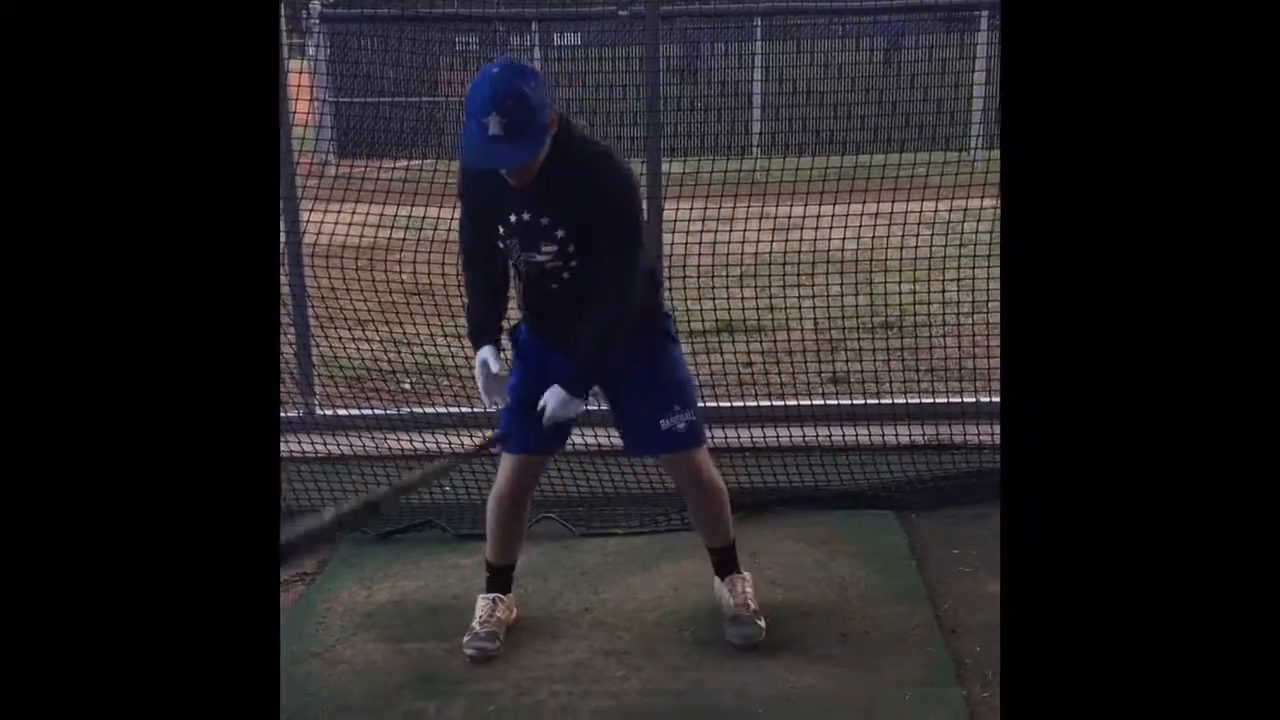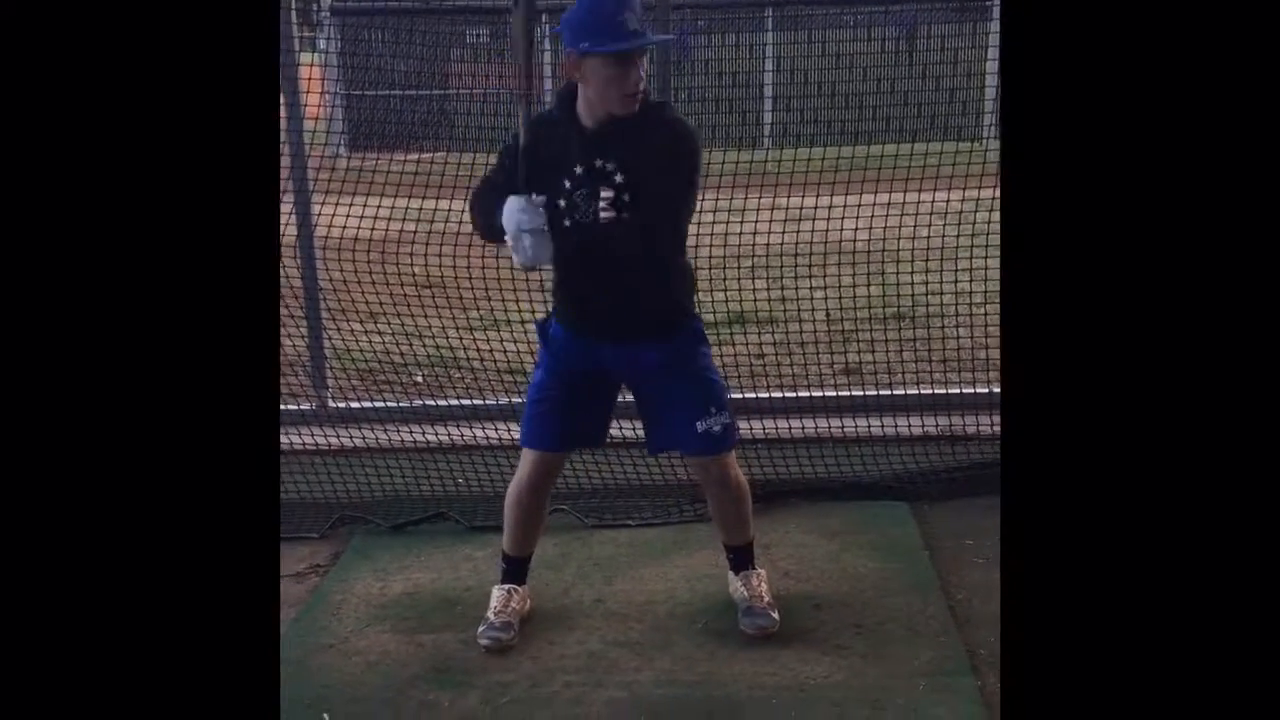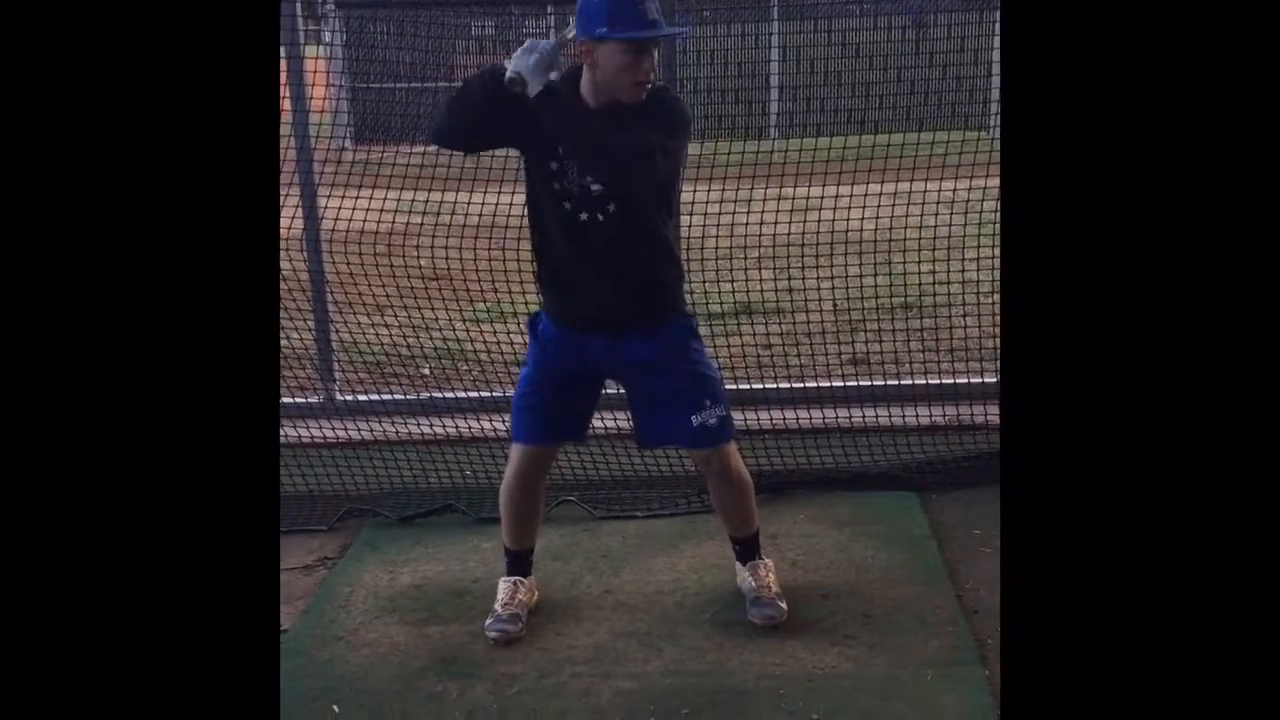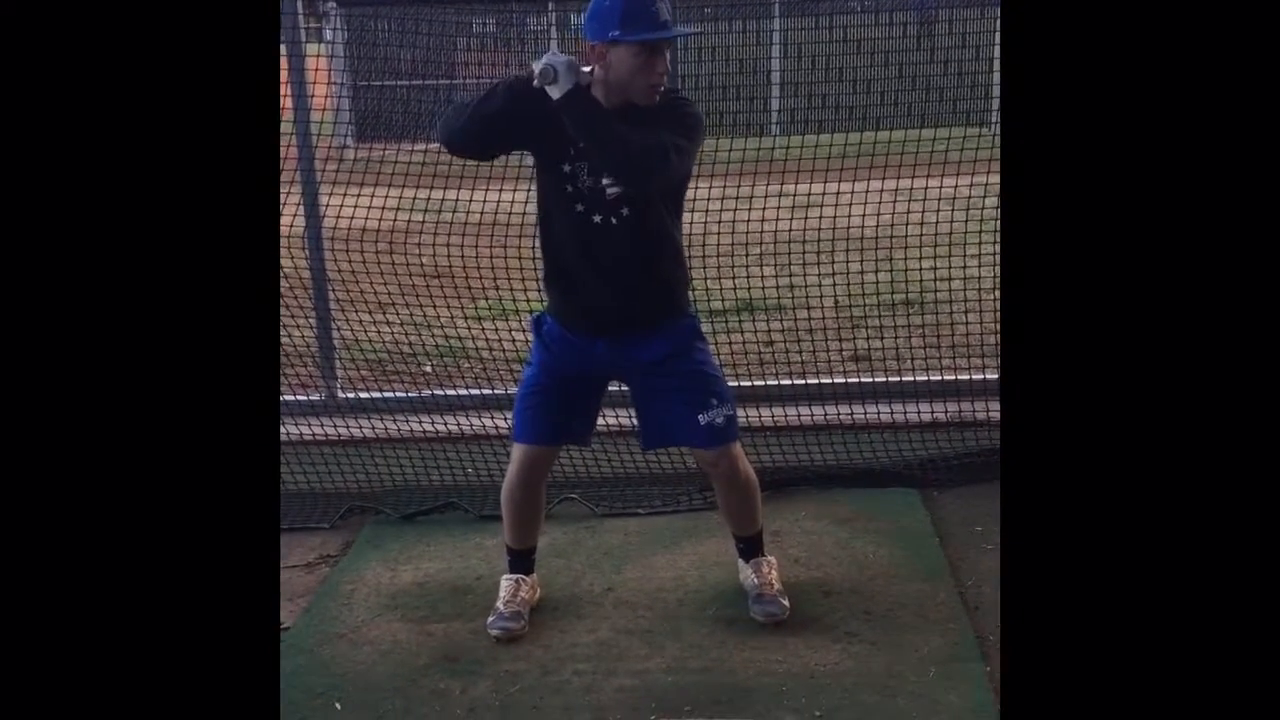
dt=0.5s
person 1, frame 1
left shoulder: (604, 177)
right shoulder: (478, 177)
left elbow: (621, 291)
right elbow: (481, 261)
left wrist: (576, 381)
right wrist: (485, 341)
left hip: (632, 333)
right hip: (544, 337)
left knee: (690, 465)
right knee: (515, 471)
left ankle: (731, 580)
right ankle: (496, 597)
person 1, frame 2
left shoulder: (669, 138)
right shoulder: (543, 136)
left elbow: (656, 246)
right elbow: (483, 208)
left wrist: (560, 248)
right wrist: (509, 213)
left hip: (663, 333)
right hip: (575, 332)
left knee: (717, 464)
right knee: (536, 465)
left ankle: (745, 573)
right ankle: (511, 586)
person 1, frame 3
left shoulder: (665, 114)
right shoulder: (538, 106)
left elbow: (623, 170)
right elbow: (446, 129)
left wrist: (546, 96)
right wrist: (507, 75)
left hip: (654, 325)
right hip: (566, 325)
left knee: (717, 453)
right knee: (526, 458)
left ankle: (752, 564)
right ankle: (517, 578)
person 1, frame 4
left shoulder: (677, 116)
right shoulder: (549, 112)
left elbow: (644, 171)
right elbow: (456, 136)
left wrist: (570, 99)
right wrist: (530, 85)
left hip: (660, 327)
right hip: (571, 327)
left knee: (723, 455)
right knee: (527, 459)
left ankle: (755, 561)
right ankle: (519, 577)
